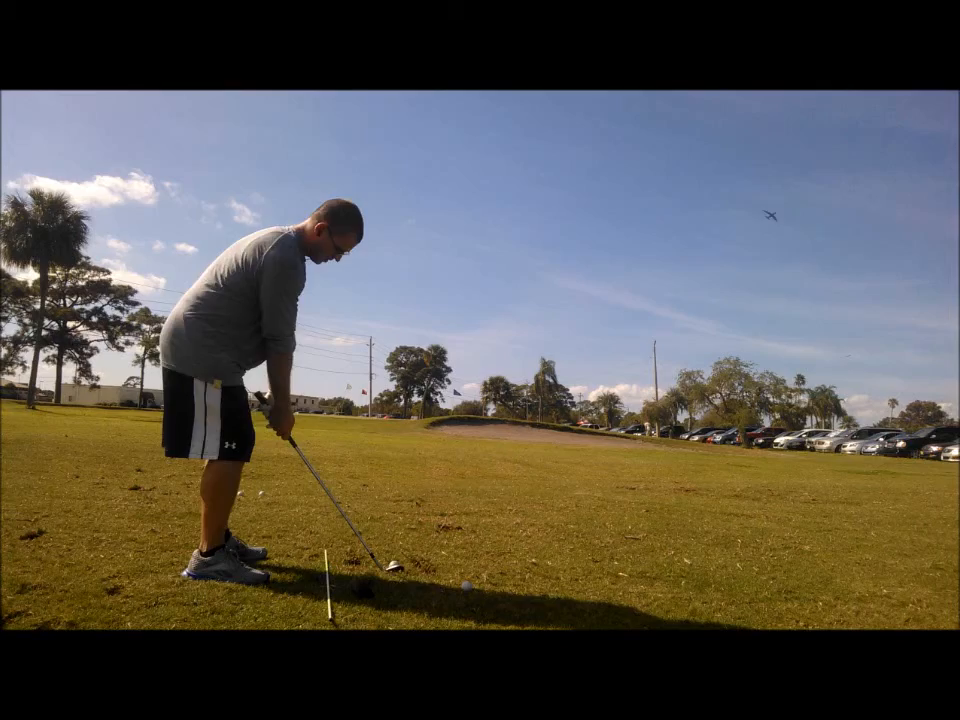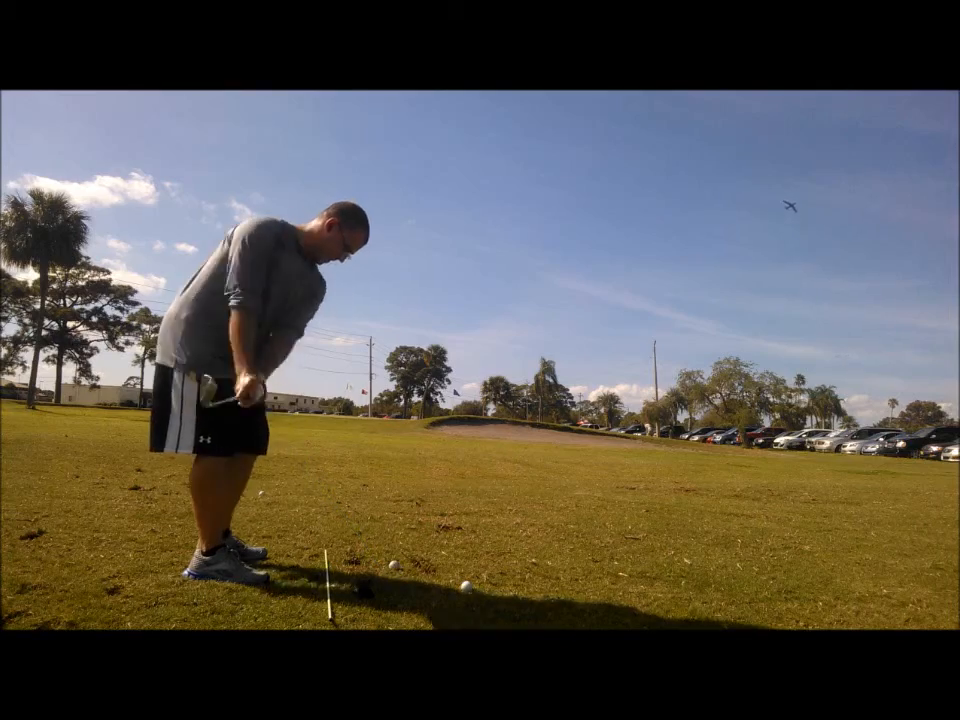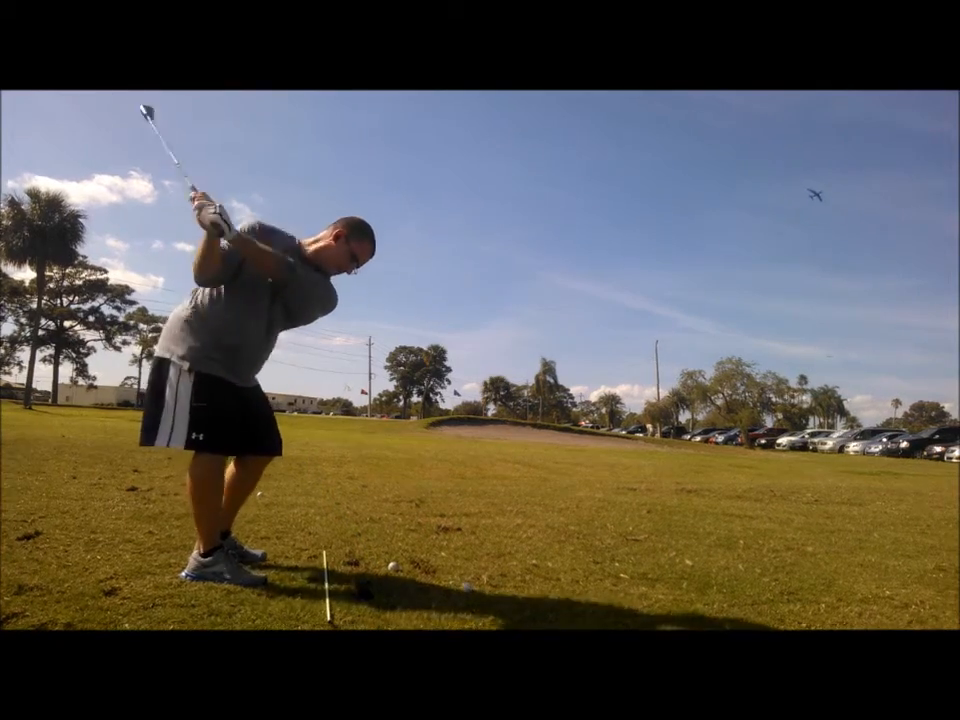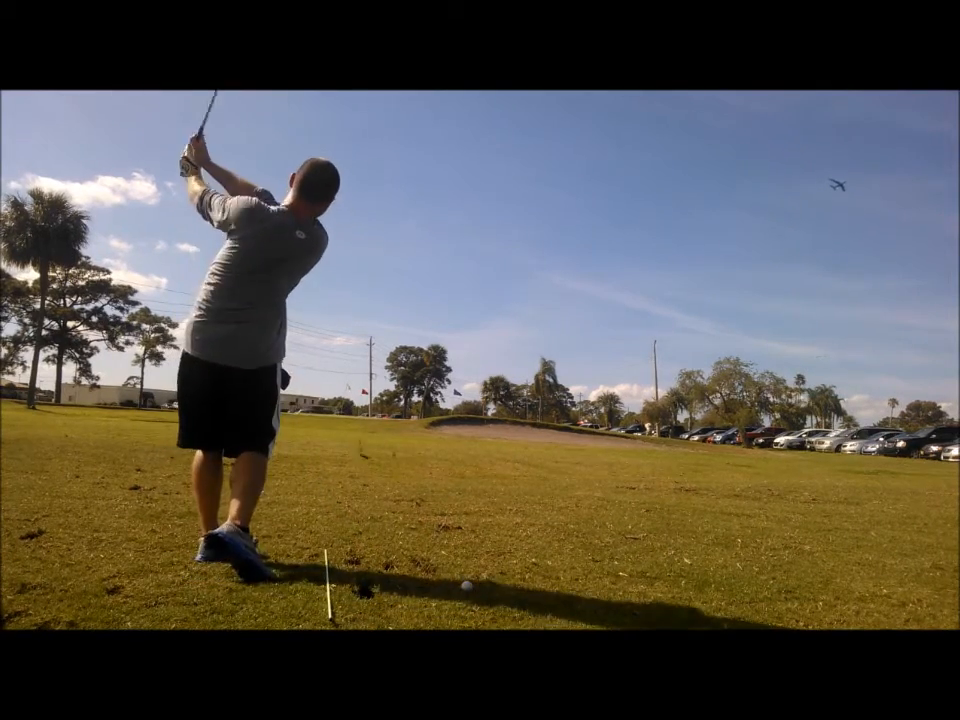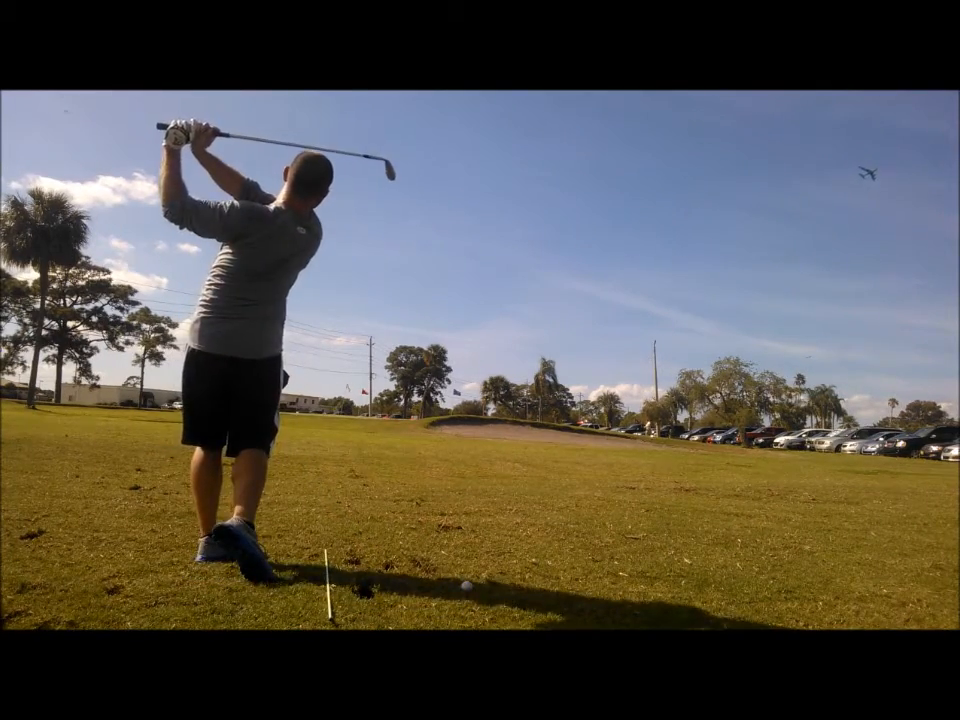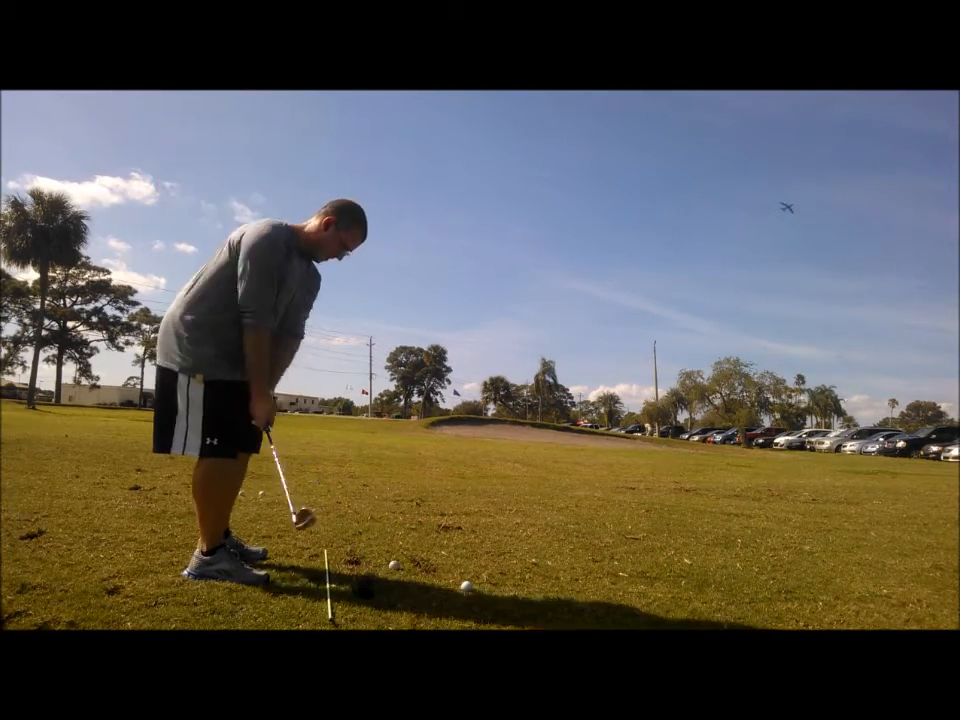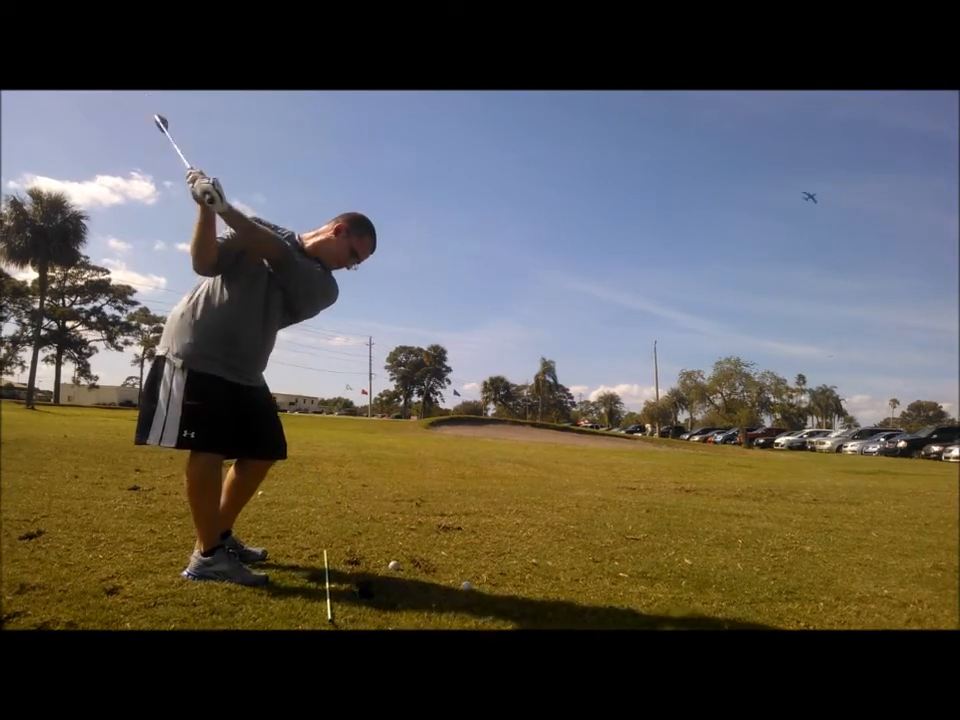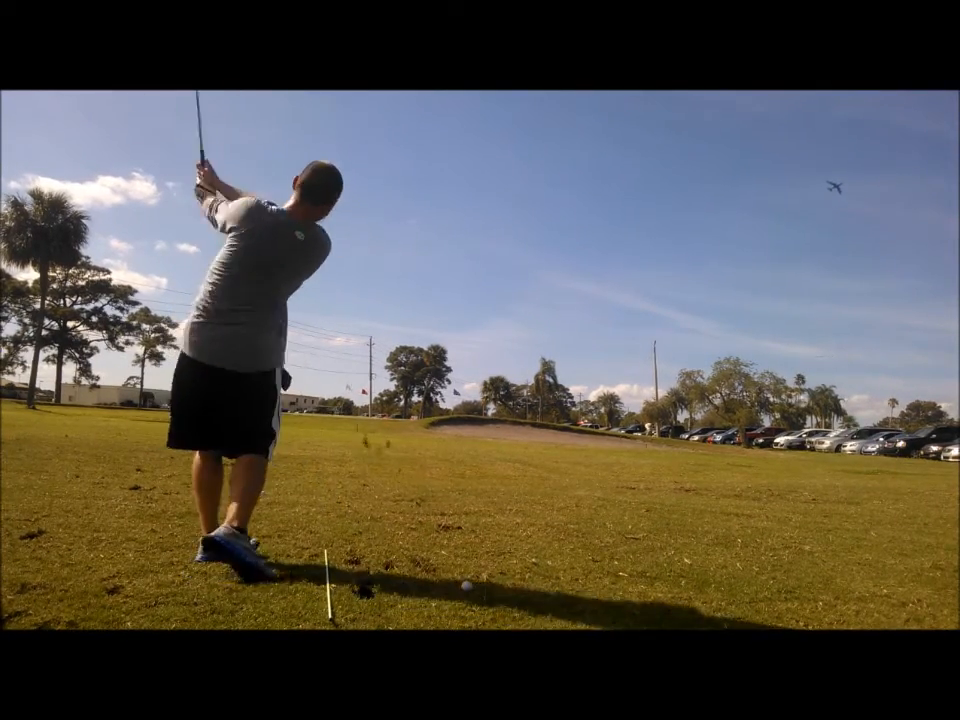
dt=0.7s
person 1, frame 1
left shoulder: (278, 244)
right shoulder: (284, 257)
left elbow: (274, 333)
right elbow: (279, 339)
left wrist: (276, 398)
right wrist: (282, 404)
left hip: (211, 352)
right hip: (200, 352)
left knee: (233, 450)
right knee: (227, 452)
left ankle: (219, 539)
right ankle: (208, 556)
person 1, frame 2
left shoulder: (313, 284)
right shoulder: (263, 233)
left elbow: (286, 333)
right elbow: (240, 302)
left wrist: (258, 377)
right wrist: (244, 370)
left hip: (238, 363)
right hip: (193, 351)
left knee: (245, 449)
right knee: (212, 450)
left ankle: (220, 537)
right ankle: (208, 555)
person 1, frame 3
left shoulder: (321, 297)
right shoulder: (260, 235)
left elbow: (278, 269)
right elbow: (205, 275)
left wrist: (226, 228)
right wrist: (212, 230)
left hip: (236, 369)
right hip: (190, 352)
left knee: (257, 452)
right knee: (210, 447)
left ankle: (218, 538)
right ankle: (207, 557)
person 1, frame 4
left shoulder: (247, 214)
right shoulder: (316, 241)
left elbow: (204, 202)
left wrist: (193, 169)
right wrist: (208, 163)
left hip: (203, 345)
right hip: (256, 357)
left knee: (207, 445)
right knee: (253, 447)
left ankle: (210, 536)
right ankle: (235, 528)
person 1, frame 5
left shoulder: (260, 216)
right shoulder: (309, 232)
left elbow: (176, 208)
left wrist: (173, 150)
left hip: (212, 343)
right hip: (255, 353)
left knee: (209, 442)
right knee: (253, 445)
left ankle: (210, 539)
right ankle: (240, 525)
person 1, frame 6
left shoulder: (310, 277)
right shoulder: (267, 238)
left elbow: (290, 334)
right elbow: (255, 319)
left wrist: (265, 389)
right wrist: (260, 391)
left hip: (232, 361)
right hip: (192, 352)
left knee: (238, 449)
right knee: (216, 450)
left ankle: (220, 537)
right ankle: (208, 555)
person 1, frame 7
left shoulder: (322, 288)
right shoulder: (255, 228)
left elbow: (272, 251)
right elbow: (204, 264)
left wrist: (222, 207)
right wrist: (204, 211)
left hip: (243, 371)
right hip: (191, 351)
left knee: (262, 454)
right knee: (207, 449)
left ankle: (220, 537)
right ankle: (208, 555)
person 1, frame 8
left shoulder: (249, 214)
right shoulder: (319, 245)
left elbow: (214, 209)
left wrist: (209, 186)
right wrist: (219, 185)
left hip: (201, 347)
right hip: (256, 358)
left knee: (206, 447)
right knee: (253, 450)
left ankle: (210, 533)
right ankle: (233, 532)
